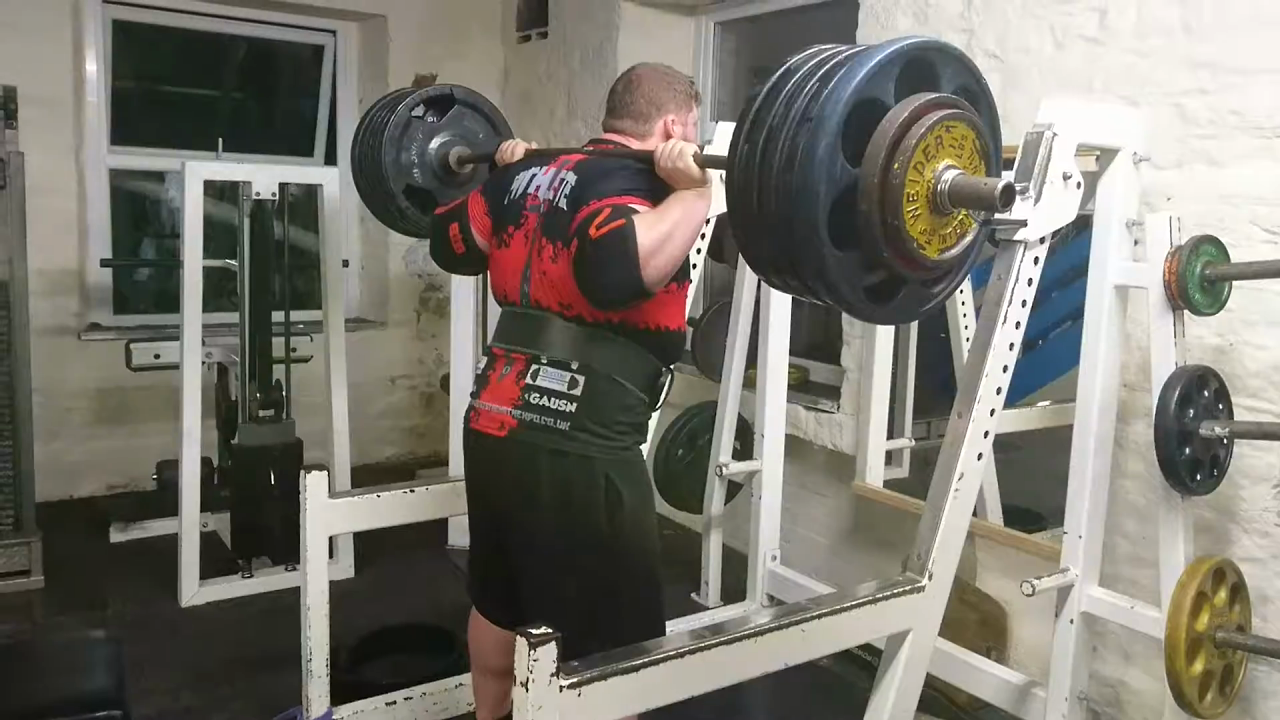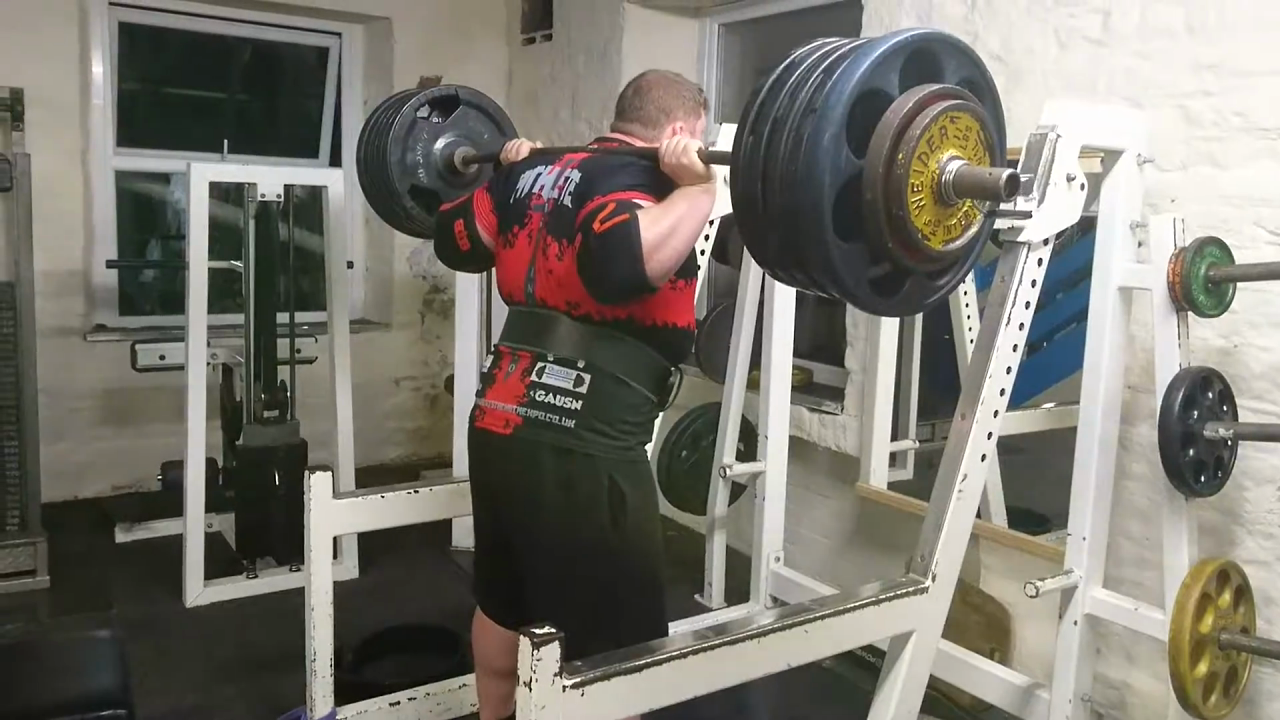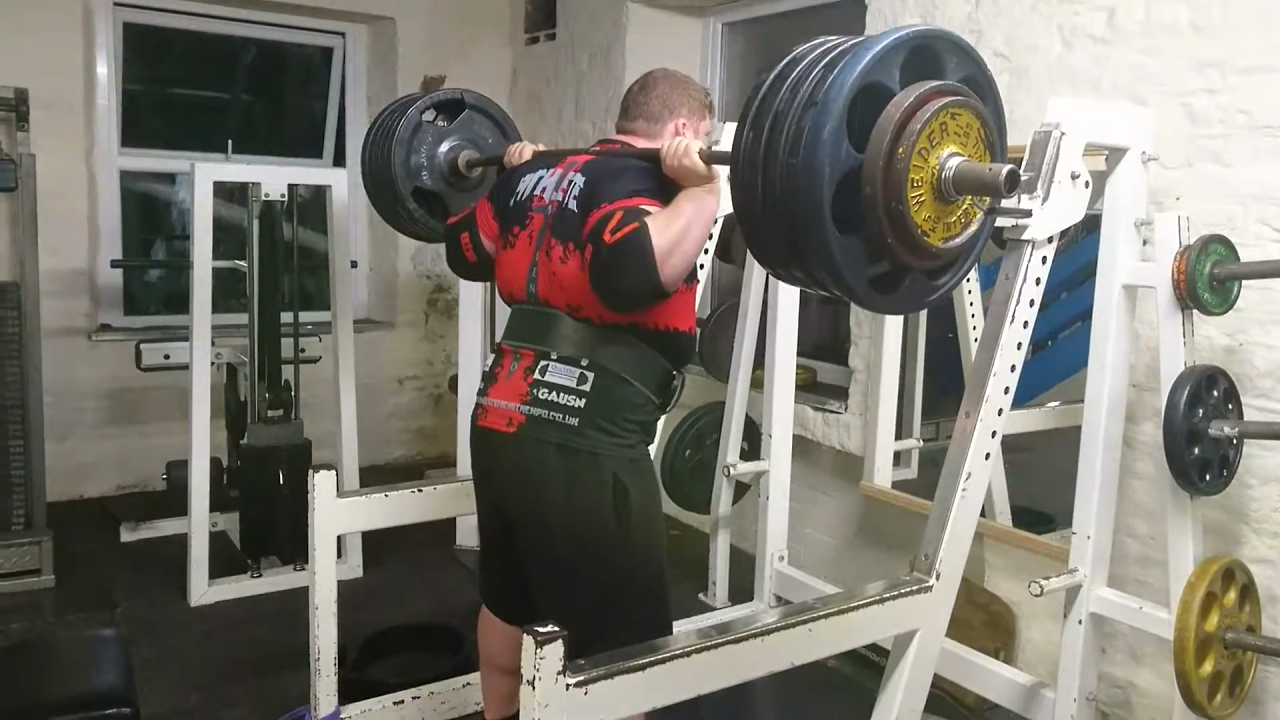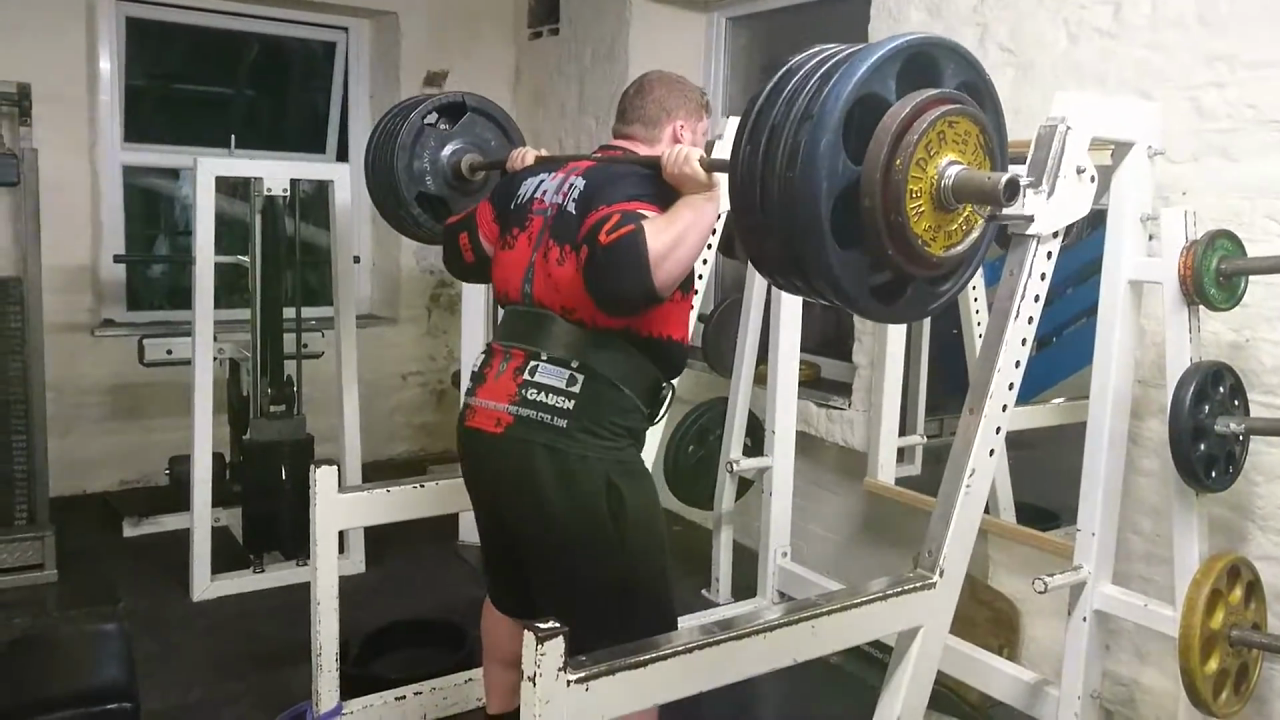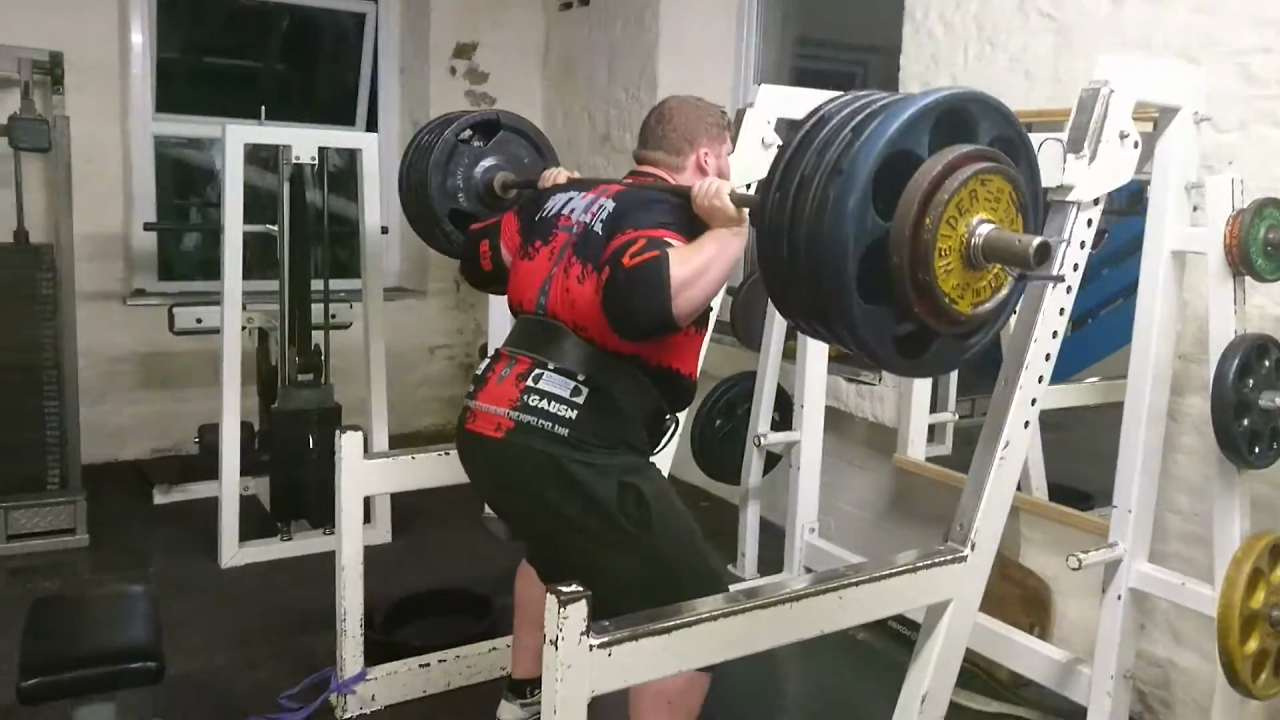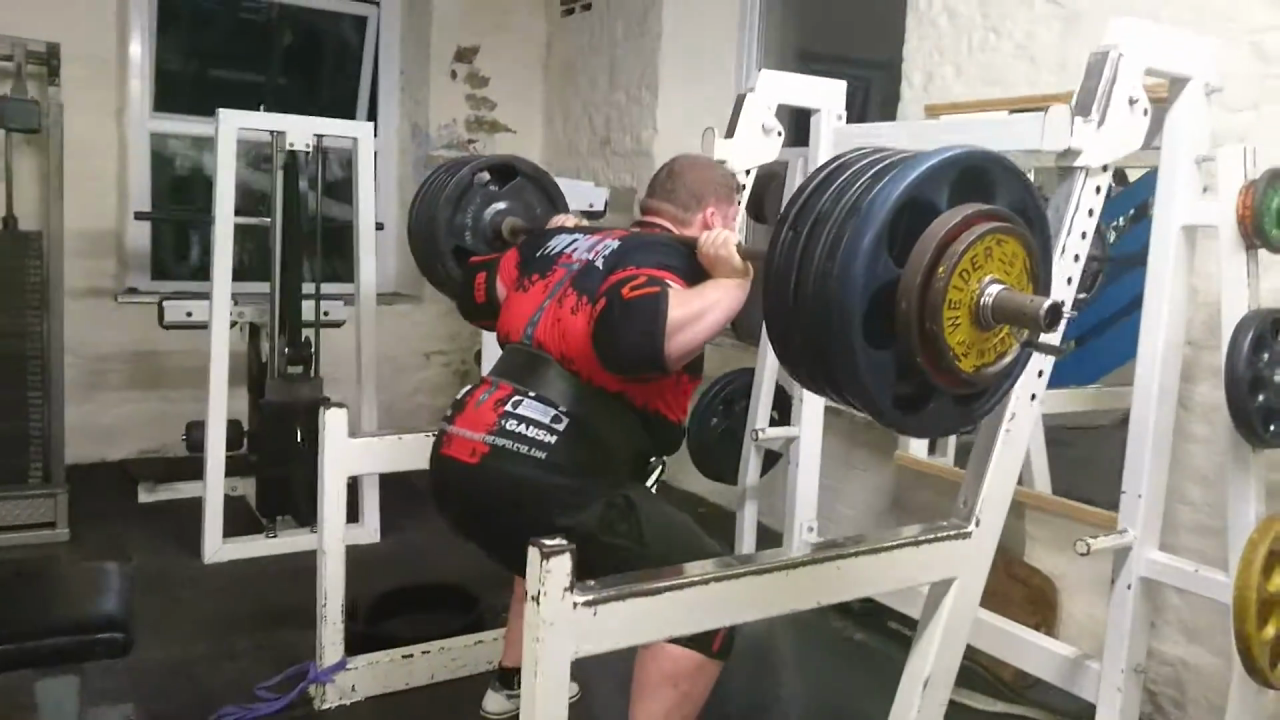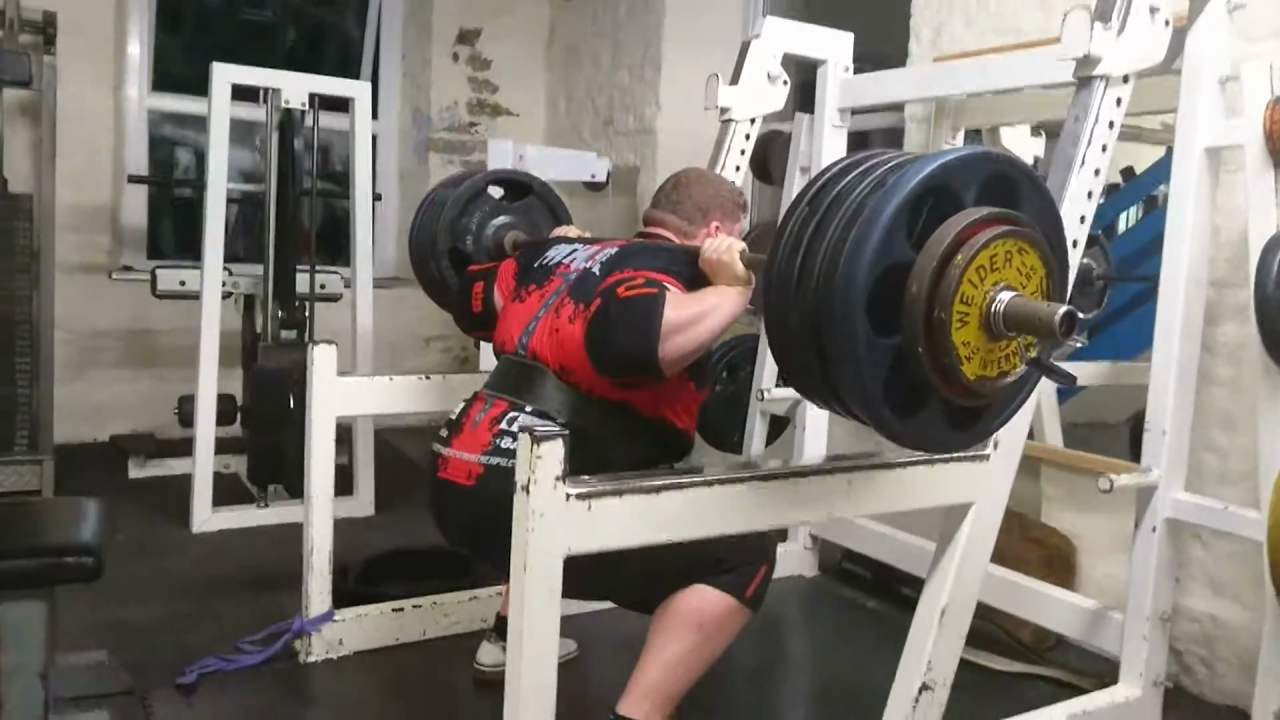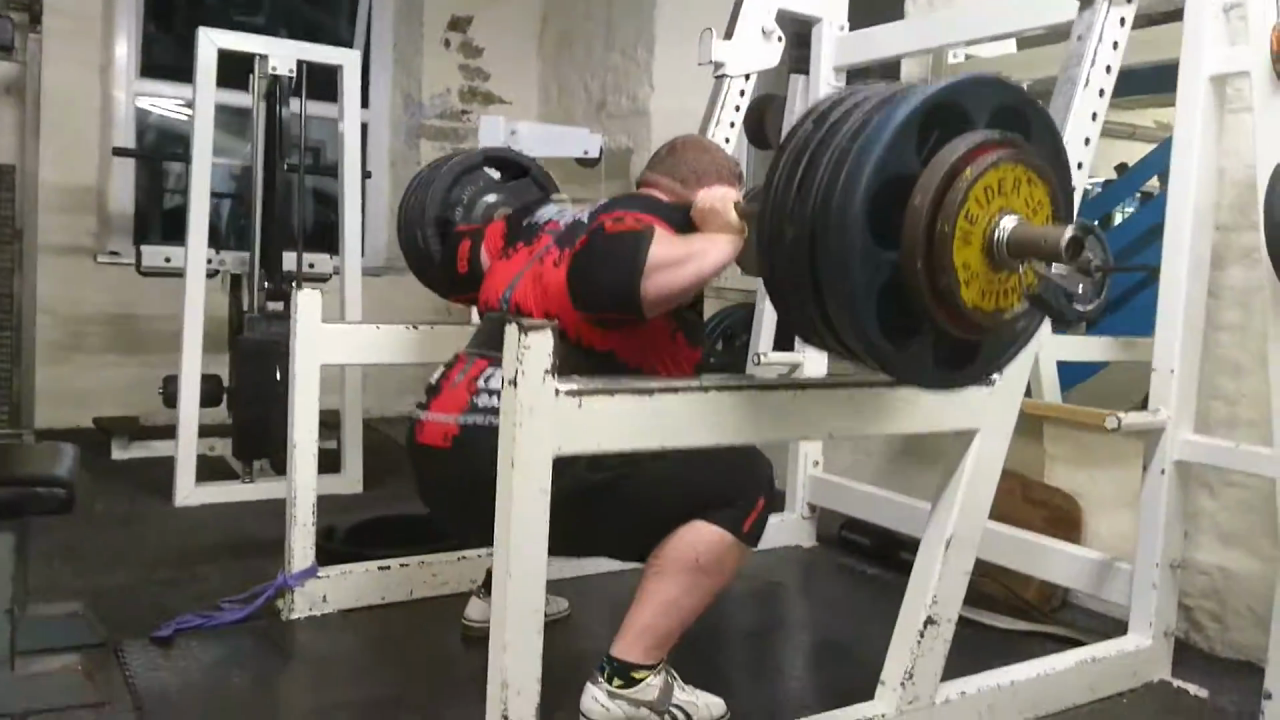
dt=0.4s
person 1, frame 1
left shoulder: (530, 174)
right shoulder: (627, 183)
left elbow: (450, 242)
right elbow: (619, 272)
right wrist: (693, 191)
left hip: (496, 425)
right hip: (575, 450)
left knee: (500, 601)
right knee: (608, 647)
person 1, frame 2
left shoulder: (539, 173)
right shoulder: (637, 179)
left elbow: (454, 238)
right elbow: (622, 263)
right wrist: (697, 186)
left hip: (501, 424)
right hip: (580, 447)
left knee: (504, 602)
right knee: (613, 647)
person 1, frame 3
left shoulder: (541, 176)
right shoulder: (640, 181)
left elbow: (464, 248)
right elbow: (635, 273)
right wrist: (700, 188)
left hip: (503, 423)
right hip: (581, 446)
left knee: (509, 598)
right knee: (616, 645)
person 1, frame 4
left shoulder: (540, 180)
right shoulder: (638, 187)
left elbow: (461, 250)
right elbow: (628, 278)
right wrist: (701, 196)
left hip: (491, 423)
right hip: (570, 447)
left knee: (514, 593)
right knee: (627, 645)
person 1, frame 5
left shoulder: (566, 198)
right shoulder: (666, 216)
left elbow: (479, 260)
right elbow: (645, 302)
right wrist: (728, 230)
left hip: (491, 427)
right hip: (570, 450)
left knee: (559, 546)
person 1, frame 6
left shoulder: (567, 241)
right shoulder: (670, 263)
left elbow: (475, 294)
right elbow: (638, 339)
right wrist: (731, 281)
left hip: (464, 460)
right hip: (539, 479)
left knee: (559, 543)
person 1, frame 7
left shoulder: (564, 251)
right shoulder: (670, 272)
left elbow: (472, 303)
right elbow: (631, 339)
right wrist: (732, 289)
left hip: (461, 483)
right knee: (744, 549)
left ankle: (510, 637)
person 1, frame 8
left shoulder: (554, 215)
right shoulder: (659, 227)
left elbow: (460, 263)
right elbow: (611, 277)
right wrist: (722, 238)
left hip: (448, 454)
right hip: (507, 462)
right knee: (740, 485)
